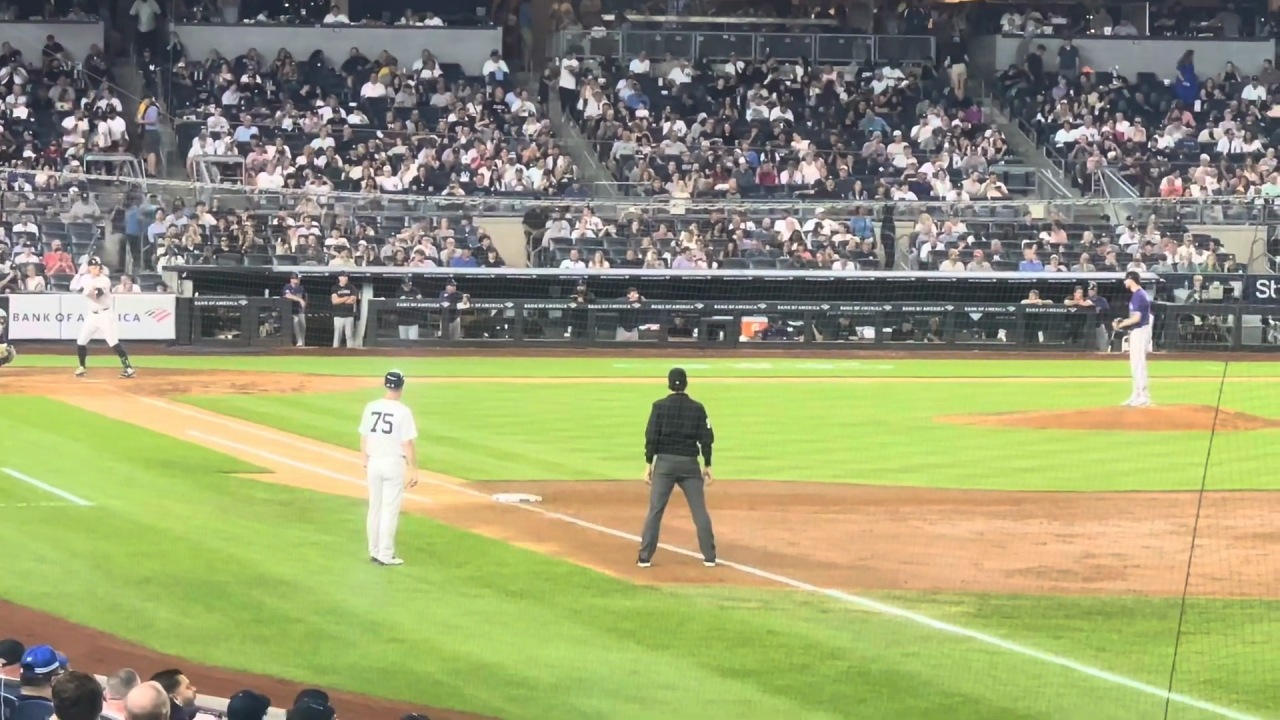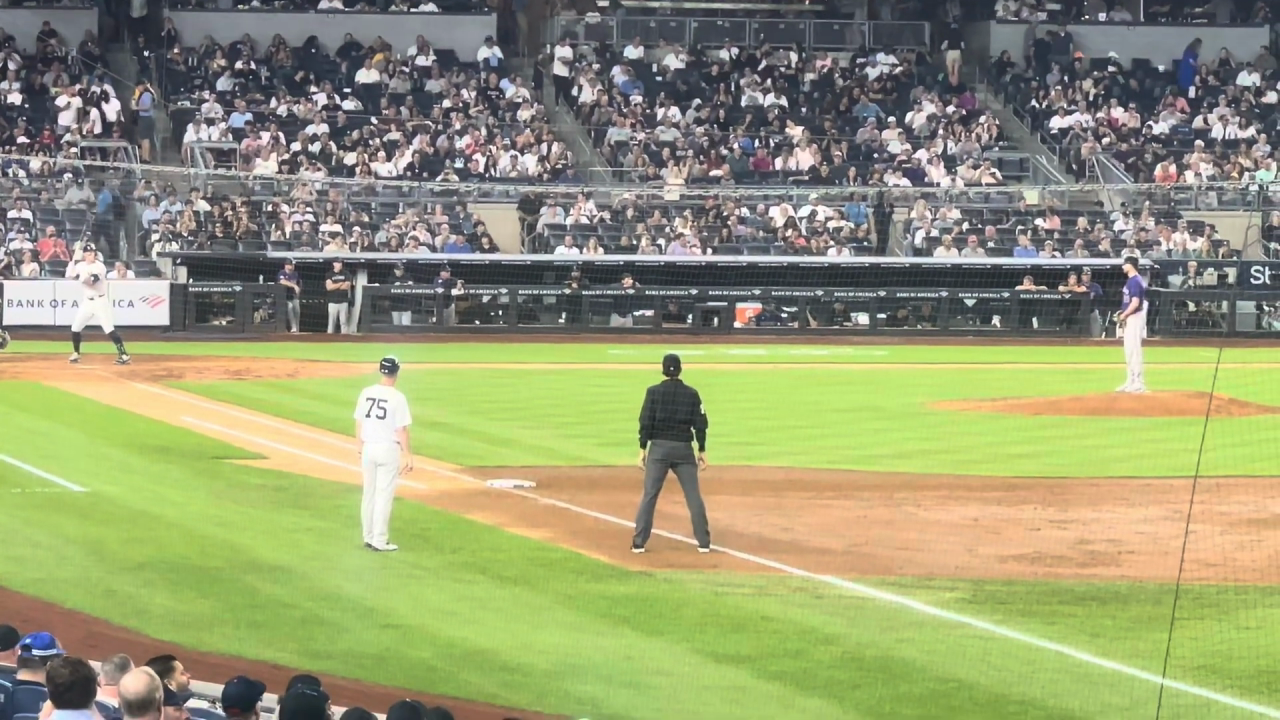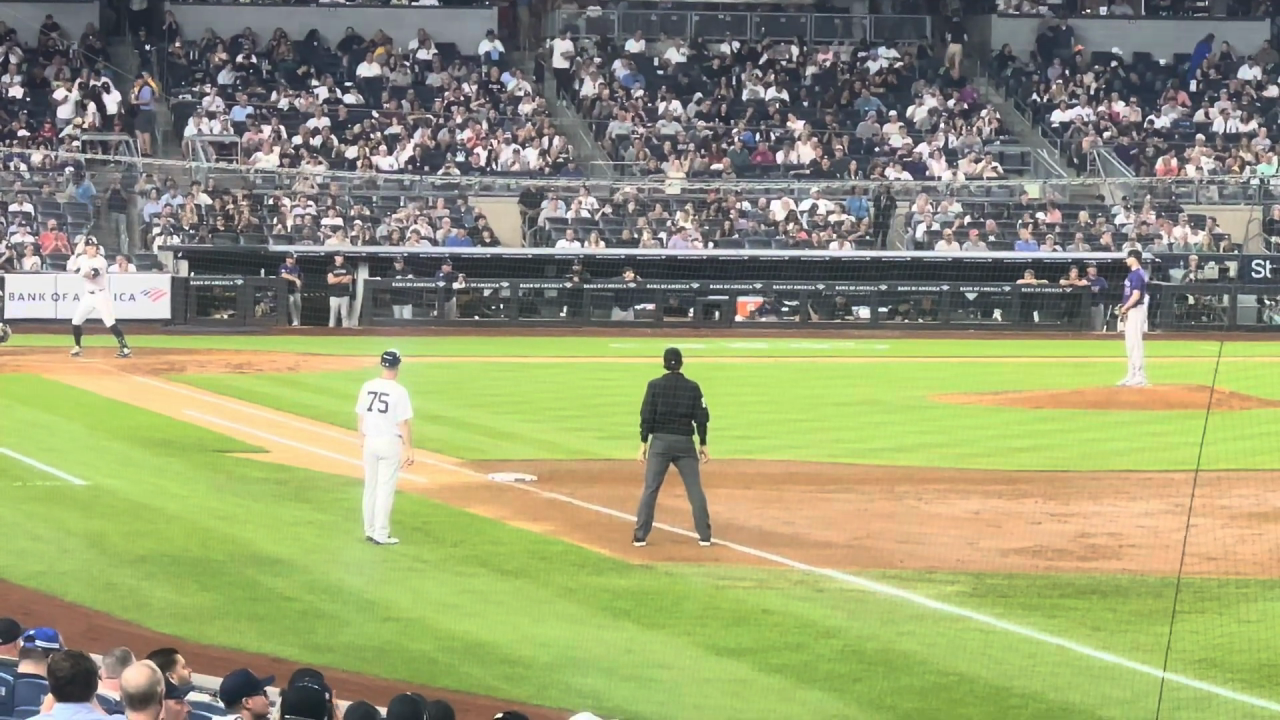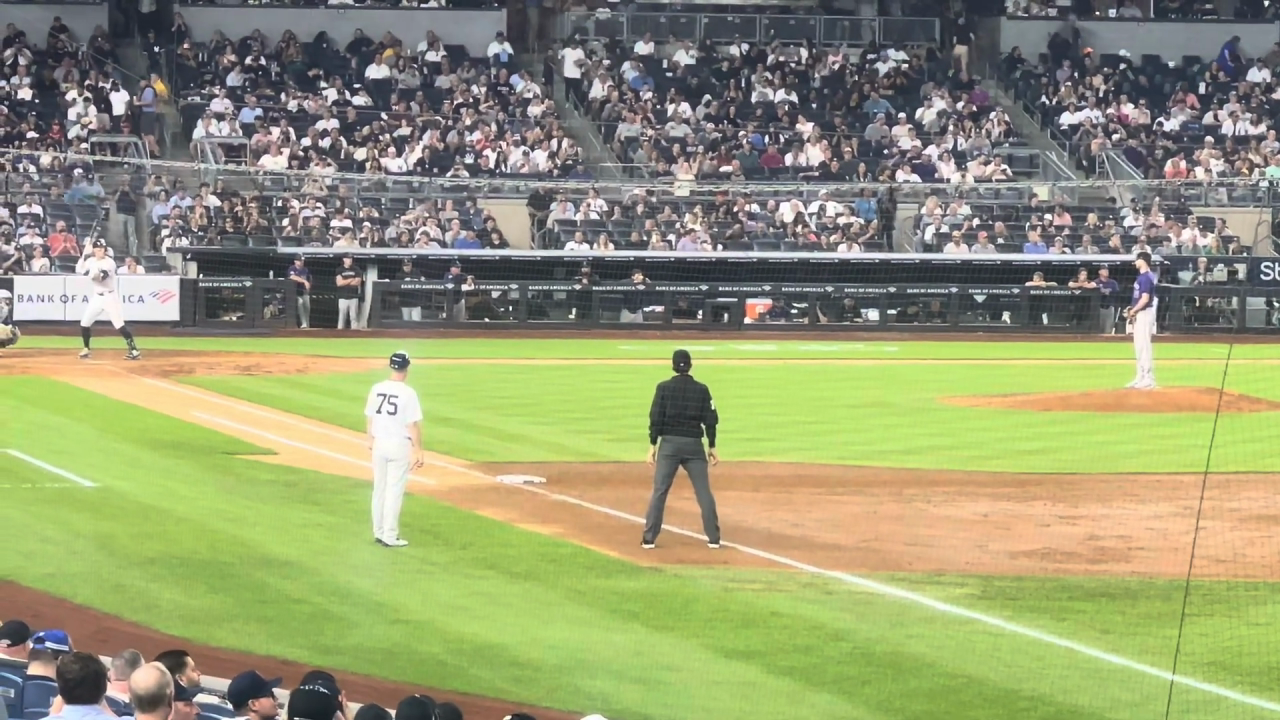
dt=0.4s
person 1, frame 1
left shoulder: (660, 406)
right shoulder: (697, 408)
left elbow: (652, 437)
right elbow: (706, 439)
left wrist: (649, 464)
right wrist: (707, 465)
left hip: (665, 462)
right hip: (689, 463)
left knee: (655, 510)
right knee: (700, 511)
left ankle: (644, 557)
right ankle: (710, 556)
person 1, frame 2
left shoulder: (654, 392)
right shoulder: (691, 394)
left elbow: (646, 423)
right elbow: (700, 424)
left wrist: (643, 449)
right wrist: (701, 451)
left hip: (659, 447)
right hip: (683, 448)
left knee: (649, 496)
right knee: (694, 496)
left ankle: (639, 543)
right ankle: (703, 542)
person 1, frame 3
left shoulder: (655, 385)
right shoulder: (692, 387)
left elbow: (646, 416)
right elbow: (701, 418)
left wrist: (644, 443)
right wrist: (703, 444)
left hip: (660, 441)
right hip: (685, 442)
left knee: (650, 489)
right knee: (695, 490)
left ankle: (640, 536)
right ankle: (705, 536)
person 1, frame 4
left shoulder: (664, 388)
right shoulder: (702, 389)
left elbow: (656, 419)
right elbow: (710, 420)
left wrist: (653, 445)
right wrist: (712, 447)
left hip: (669, 443)
right hip: (694, 444)
left knee: (659, 491)
right knee: (704, 492)
left ankle: (649, 539)
right ankle: (713, 538)
person 2, frame 1
left shoulder: (371, 407)
right shoulder: (403, 411)
left elbow: (364, 438)
right elbow: (407, 444)
left wrist: (366, 462)
right wrist: (413, 469)
left hip: (374, 462)
right hip: (394, 463)
left knee: (375, 508)
right knee: (390, 510)
left ankle: (374, 552)
right ankle: (385, 555)
person 2, frame 2
left shoulder: (366, 393)
right shoulder: (397, 397)
left elbow: (358, 424)
right elbow: (402, 430)
left wrist: (361, 447)
right wrist: (408, 455)
left hip: (369, 448)
right hip: (388, 449)
left knee: (369, 494)
right knee: (384, 496)
left ankle: (368, 537)
right ankle: (380, 541)
person 2, frame 3
left shoulder: (367, 387)
right shoulder: (399, 391)
left elbow: (360, 417)
right elbow: (403, 423)
left wrist: (363, 440)
right wrist: (409, 448)
left hip: (370, 442)
right hip: (390, 443)
left knee: (370, 487)
right knee: (385, 489)
left ankle: (370, 531)
right ankle: (381, 534)
person 2, frame 4
left shoulder: (376, 389)
right shoulder: (408, 393)
left elbow: (369, 419)
right elbow: (413, 425)
left wrist: (371, 442)
right wrist: (418, 451)
left hip: (379, 444)
right hip: (399, 445)
left knee: (379, 489)
right knee: (394, 491)
left ankle: (379, 533)
right ankle: (390, 537)
